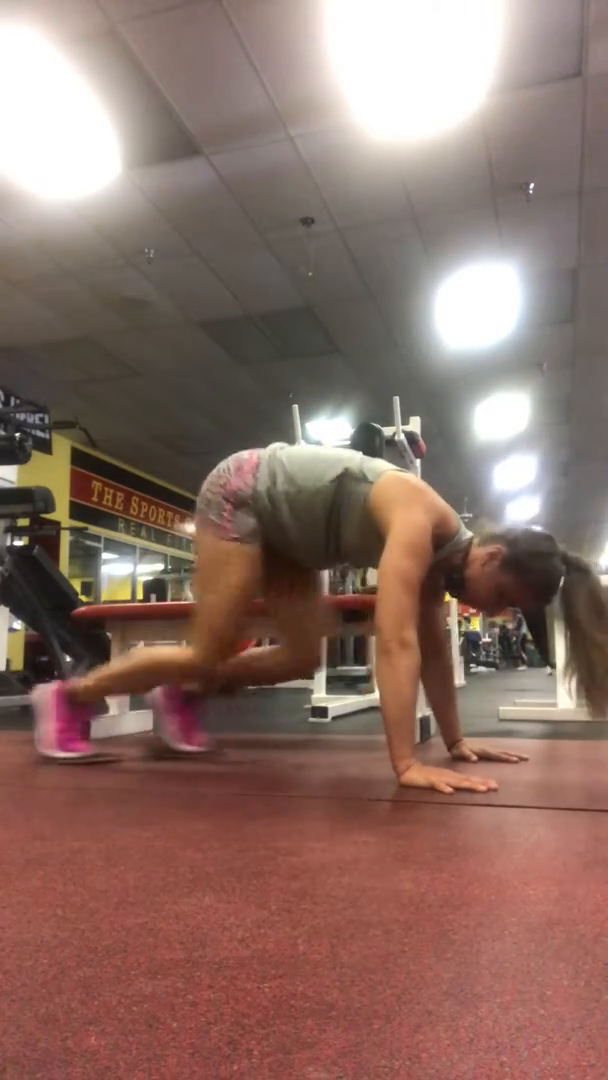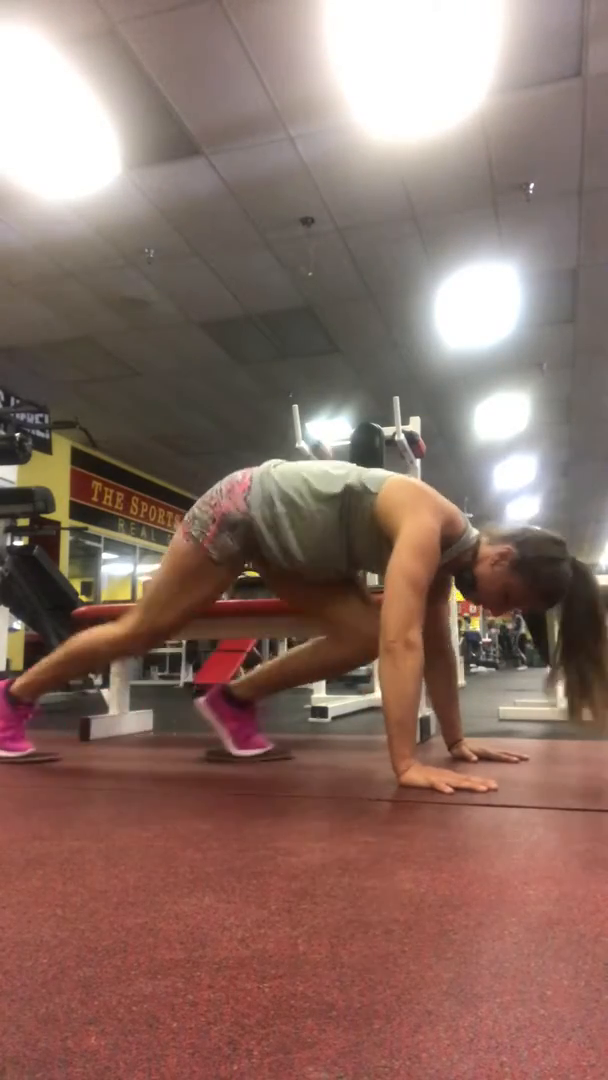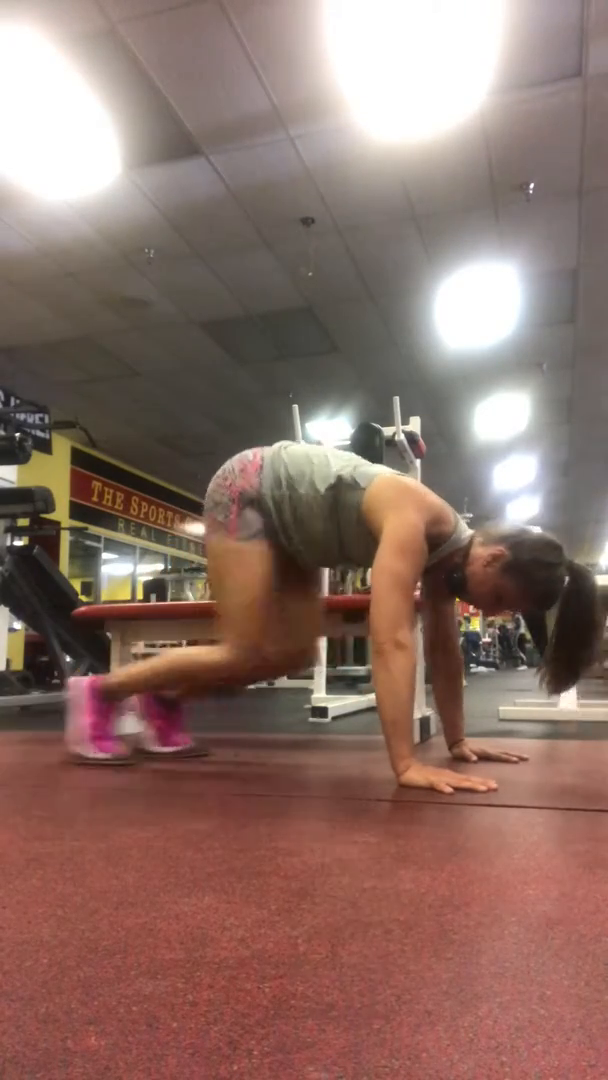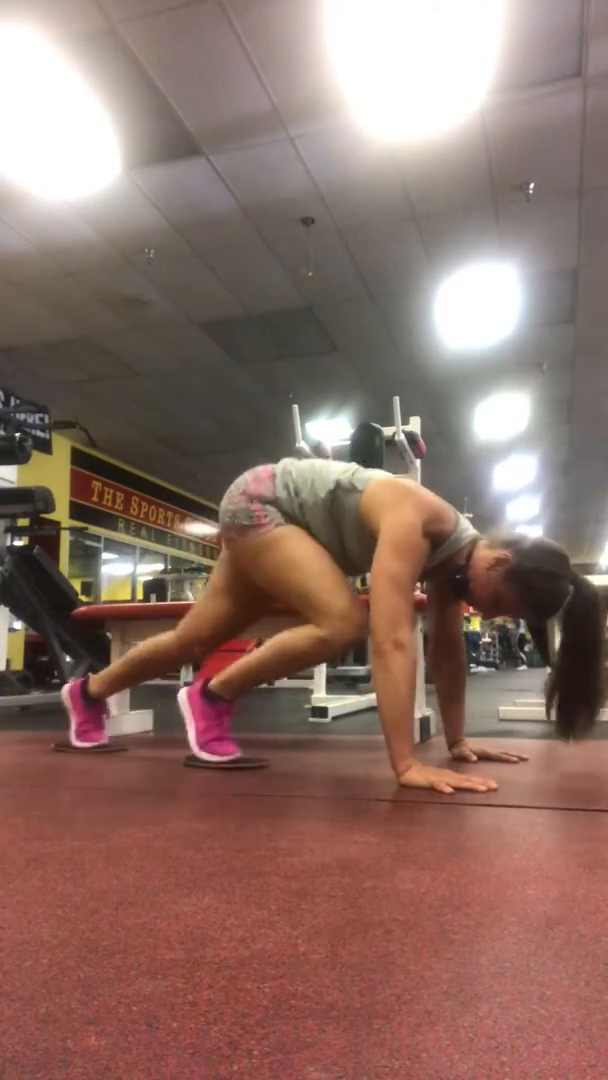
dt=0.2s
person 1, frame 1
left shoulder: (445, 550)
right shoulder: (419, 525)
left elbow: (432, 645)
right elbow: (397, 643)
left wrist: (455, 742)
right wrist: (407, 765)
left hip: (281, 521)
right hip: (243, 491)
left knee: (302, 656)
right knee: (210, 653)
left ankle: (180, 695)
right ankle: (65, 697)
person 1, frame 2
left shoulder: (441, 554)
right shoulder: (427, 525)
left elbow: (435, 649)
right elbow: (402, 644)
left wrist: (457, 743)
right wrist: (407, 765)
left hip: (280, 534)
right hip: (240, 510)
left knee: (361, 637)
right knee: (138, 632)
left ankle: (234, 703)
person 1, frame 3
left shoulder: (452, 549)
right shoulder: (413, 525)
left elbow: (443, 645)
right elbow: (392, 642)
left wrist: (457, 740)
right wrist: (406, 764)
left hip: (290, 519)
right hip: (248, 489)
left knee: (291, 650)
right knee: (245, 655)
left ankle: (161, 698)
right ankle: (101, 690)
person 1, frame 4
left shoulder: (455, 554)
right shoulder: (413, 524)
left elbow: (447, 649)
right elbow: (392, 642)
left wrist: (457, 742)
right wrist: (407, 764)
left hip: (283, 519)
right hip: (258, 500)
left knee: (191, 640)
right knee: (342, 623)
left ankle: (88, 694)
right ankle: (209, 698)
